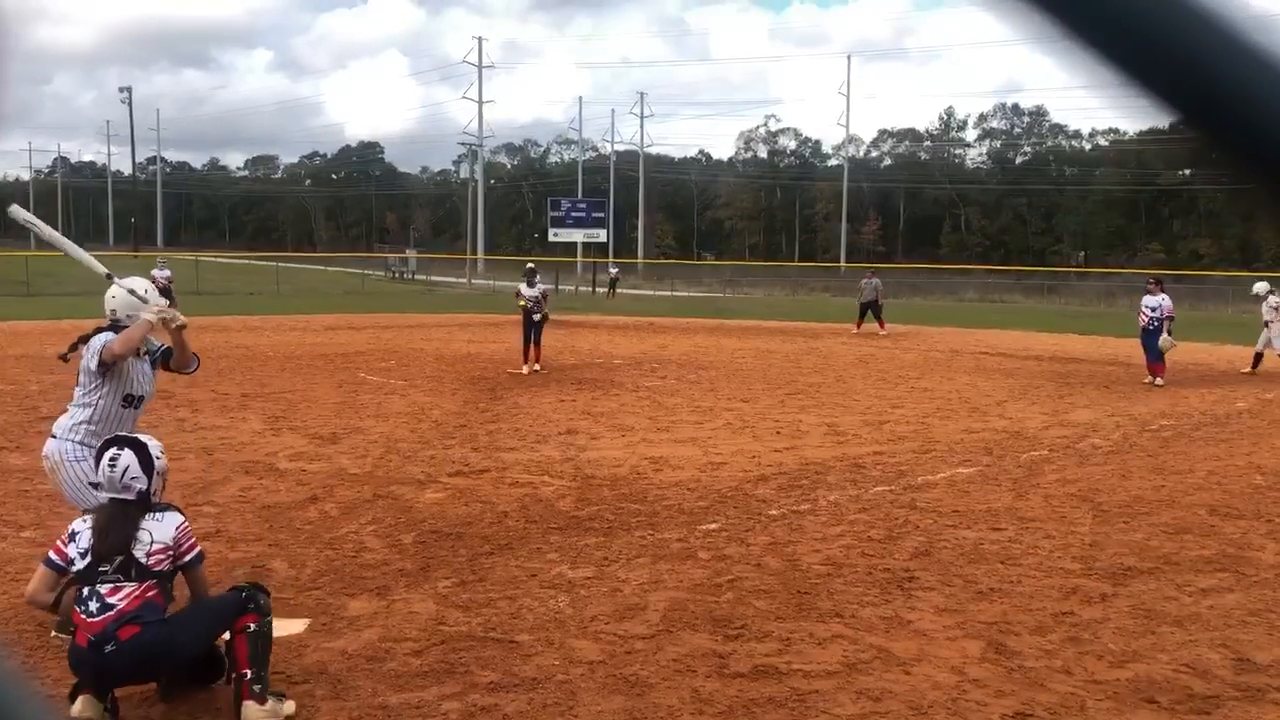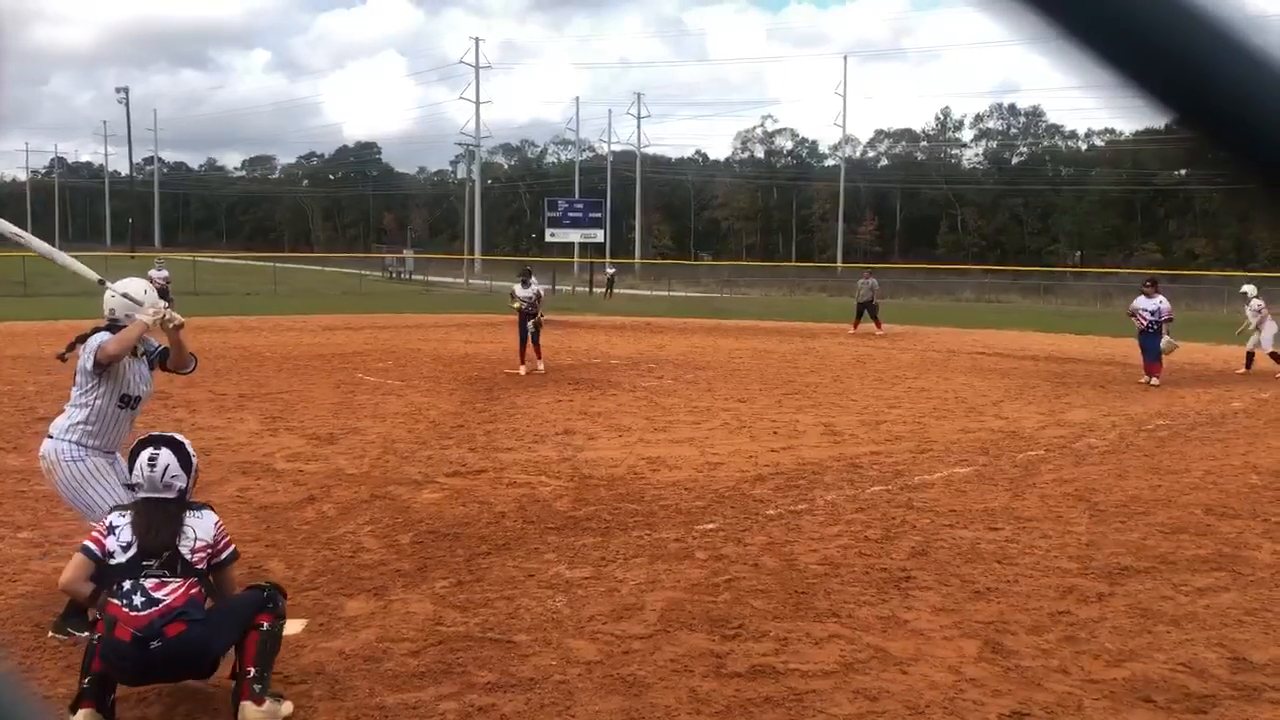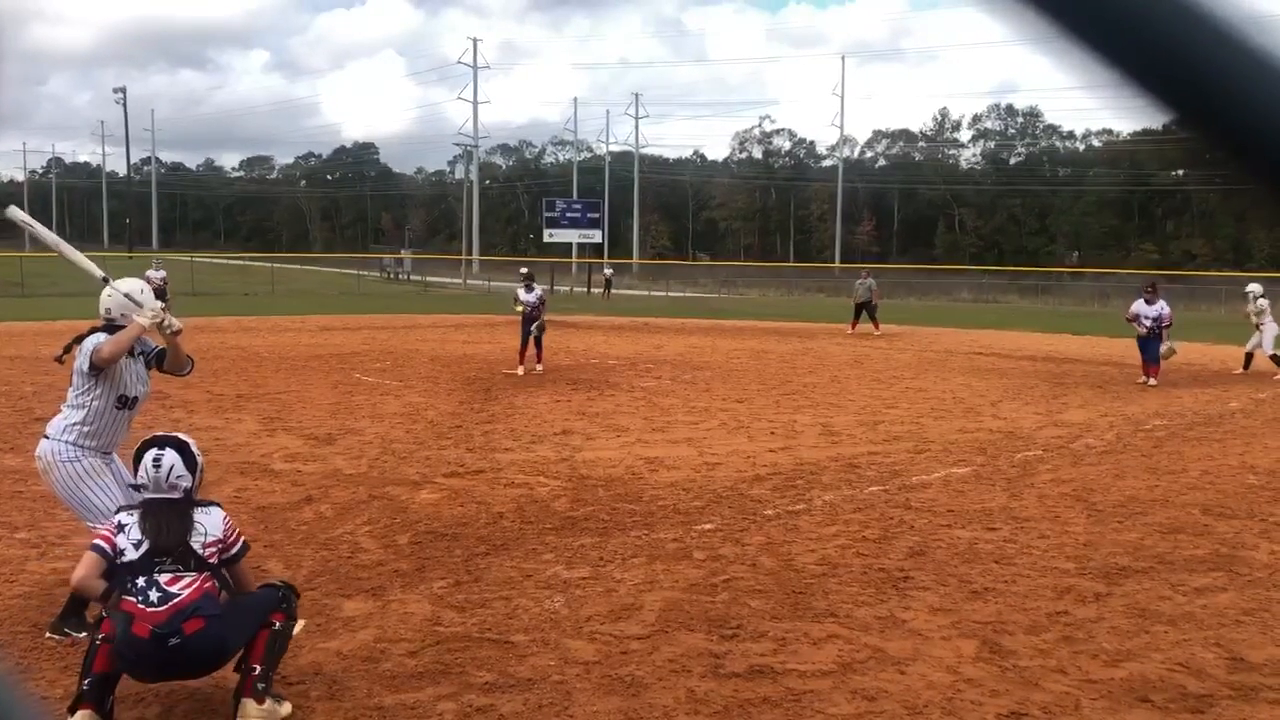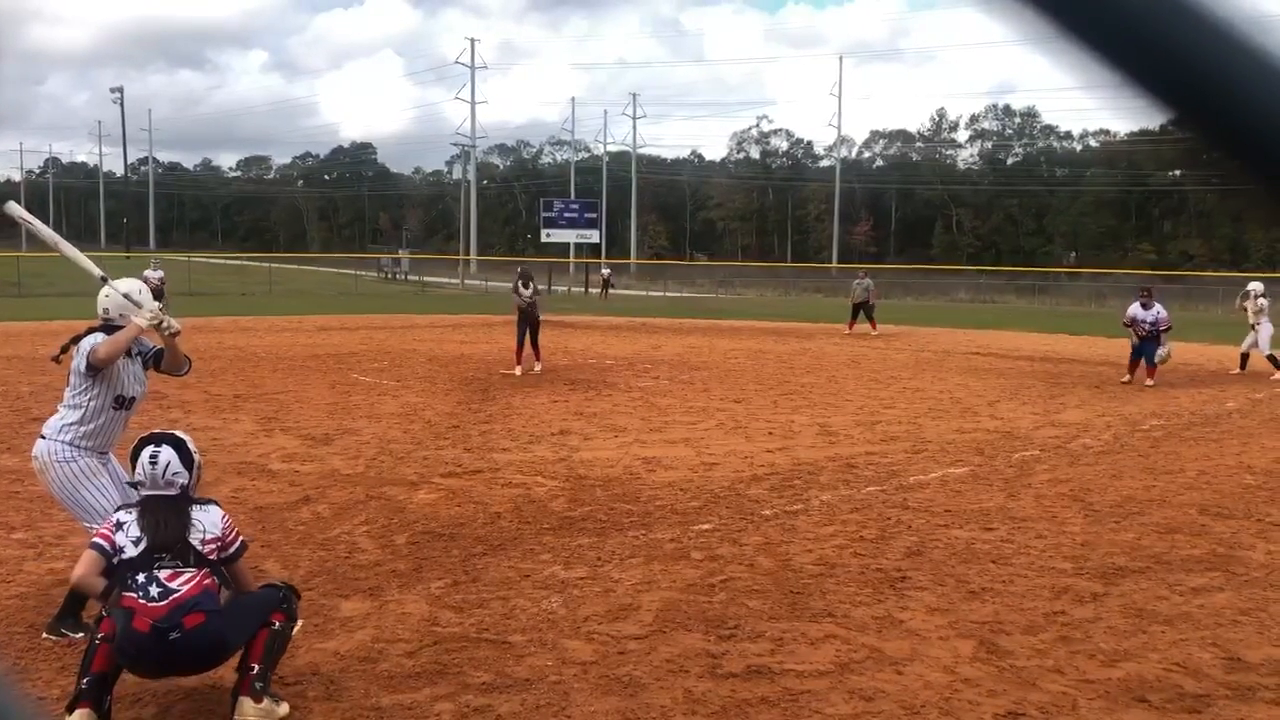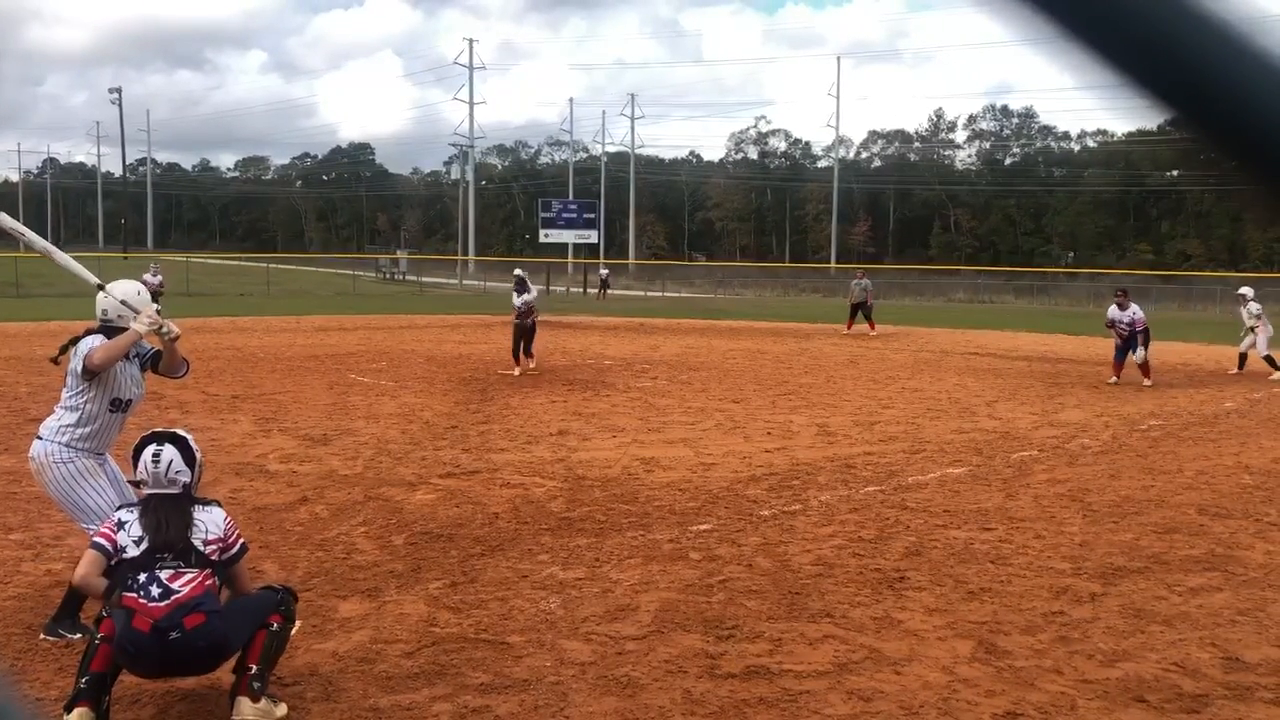
dt=0.5s
person 1, frame 1
left shoulder: (147, 347)
right shoulder: (104, 342)
left elbow: (186, 365)
right elbow: (117, 352)
left wrist: (176, 332)
right wrist: (150, 318)
right hip: (74, 452)
person 1, frame 2
left shoulder: (144, 347)
right shoulder: (99, 343)
left elbow: (184, 365)
right elbow: (112, 351)
left wrist: (173, 333)
right wrist: (145, 322)
left hip: (103, 453)
right hip: (70, 451)
right ankle: (72, 618)
person 1, frame 3
left shoulder: (141, 348)
right shoulder: (96, 343)
left elbow: (180, 367)
right elbow: (107, 355)
left wrist: (171, 337)
right wrist: (141, 325)
left hip: (99, 453)
right hip: (66, 452)
right ankle: (69, 619)
person 1, frame 4
left shoulder: (138, 348)
right shoulder: (93, 344)
left elbow: (178, 367)
right elbow: (104, 356)
left wrist: (169, 338)
right wrist: (139, 325)
left hip: (96, 453)
right hip: (63, 452)
right ankle: (65, 620)
person 1, frame 5
left shoulder: (136, 350)
right shoulder: (92, 344)
left elbow: (175, 369)
right elbow: (99, 361)
left wrist: (169, 341)
right wrist: (137, 332)
left hip: (92, 453)
right hip: (59, 453)
right ankle: (62, 621)
person 2, frame 1
left shoulder: (81, 526)
right shoulder: (170, 521)
left elbow: (36, 594)
right elbow: (202, 597)
left wrist: (84, 612)
left hip: (89, 662)
right hip: (148, 655)
right knee: (249, 599)
left ankle: (89, 695)
person 2, frame 2
left shoulder: (114, 522)
right shoulder: (206, 520)
left elbow: (69, 582)
right elbow: (228, 596)
left wrist: (114, 604)
left hip: (123, 660)
right hip: (185, 652)
right knee: (267, 598)
person 2, frame 3
left shoulder: (122, 521)
right shoulder: (214, 517)
left elbow: (81, 580)
right elbow: (246, 590)
left wrist: (127, 605)
left hip: (137, 658)
right hip: (202, 649)
left knee: (113, 616)
right knee: (279, 597)
person 2, frame 4
left shoulder: (120, 520)
right shoulder: (213, 515)
left elbow: (81, 578)
right elbow: (245, 589)
left wrist: (128, 601)
left hip: (138, 653)
right hip: (203, 643)
left knee: (113, 614)
right knee: (280, 597)
person 2, frame 5
left shoulder: (122, 519)
right shoulder: (215, 516)
left elbow: (84, 578)
right elbow: (243, 592)
left wrist: (128, 602)
left hip: (137, 653)
right hip: (202, 645)
left knee: (113, 614)
right knee: (278, 600)
